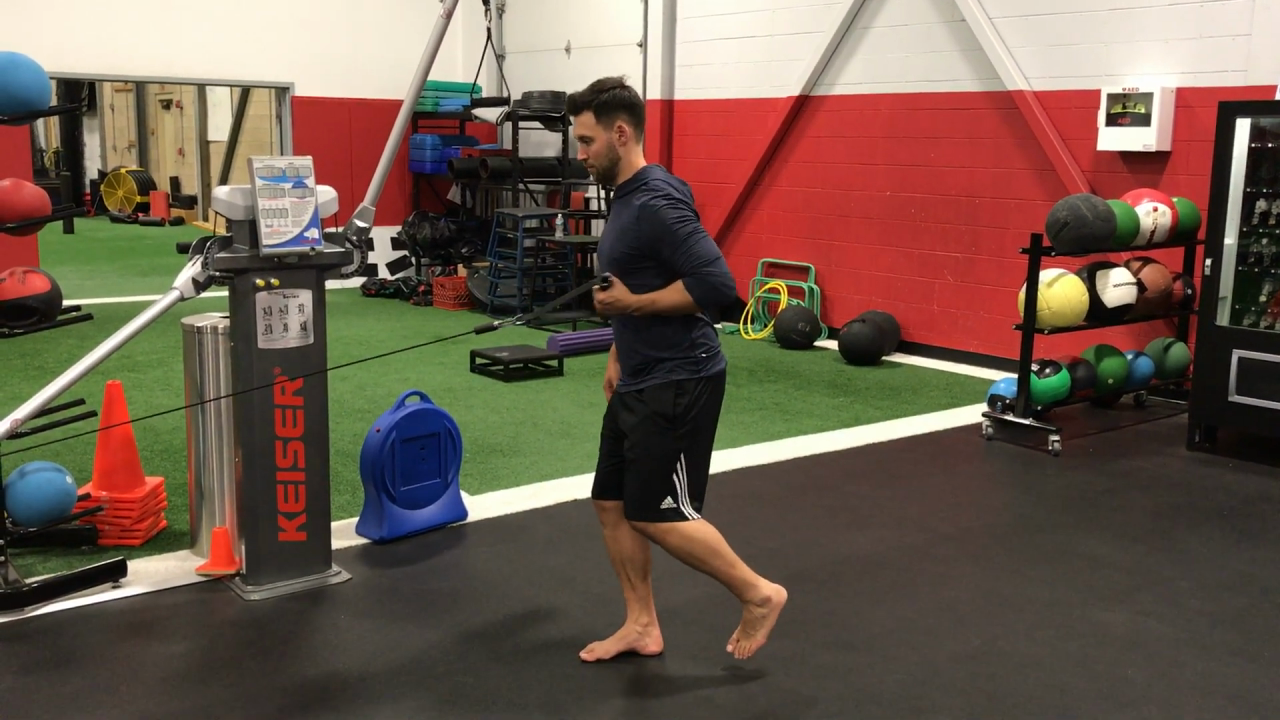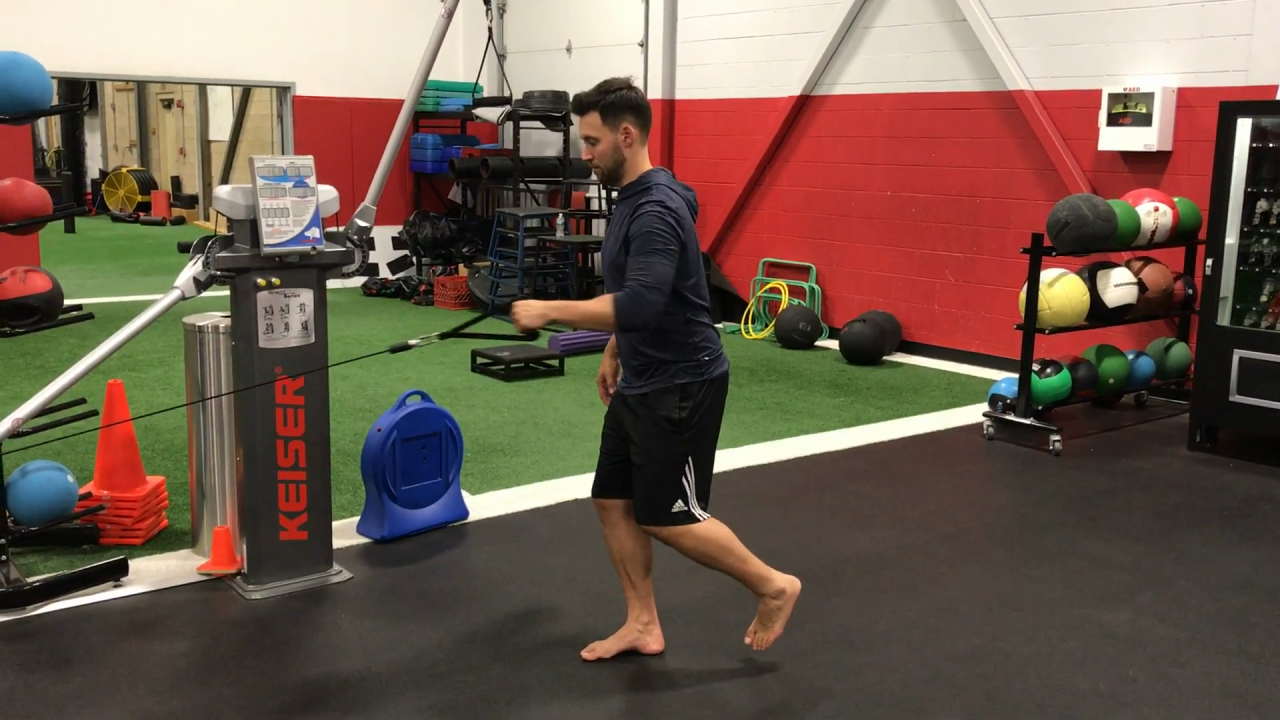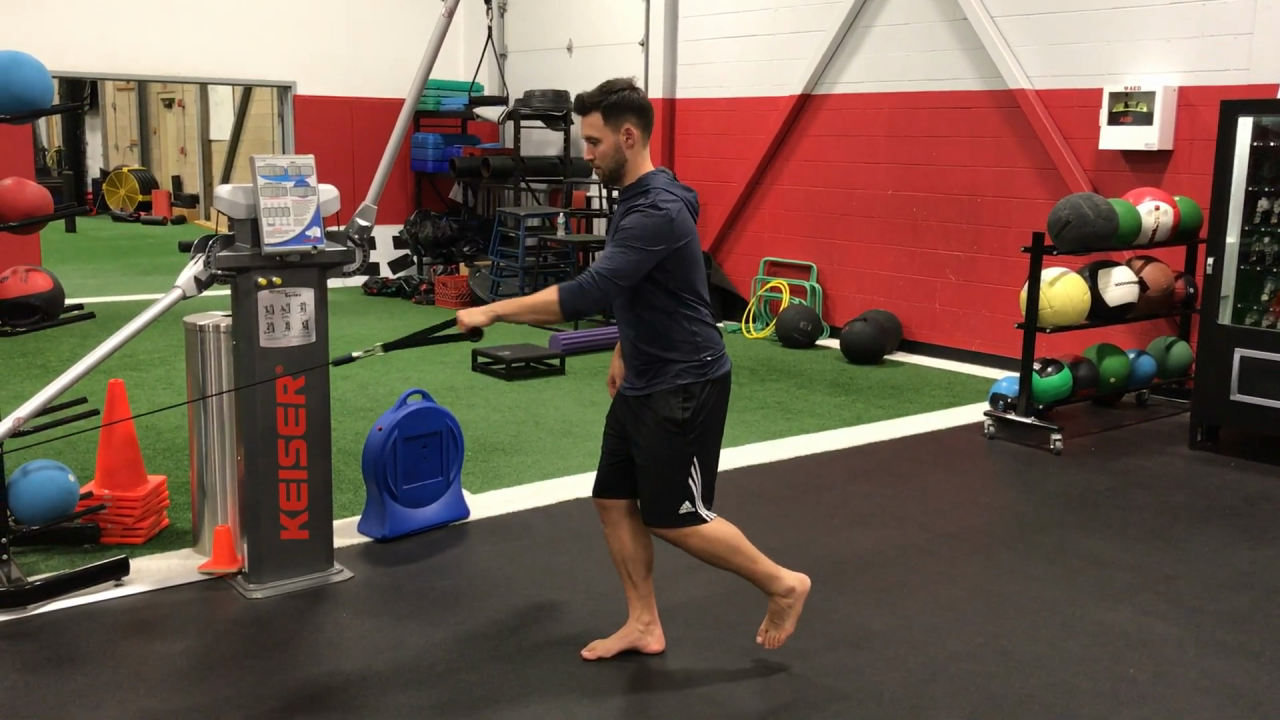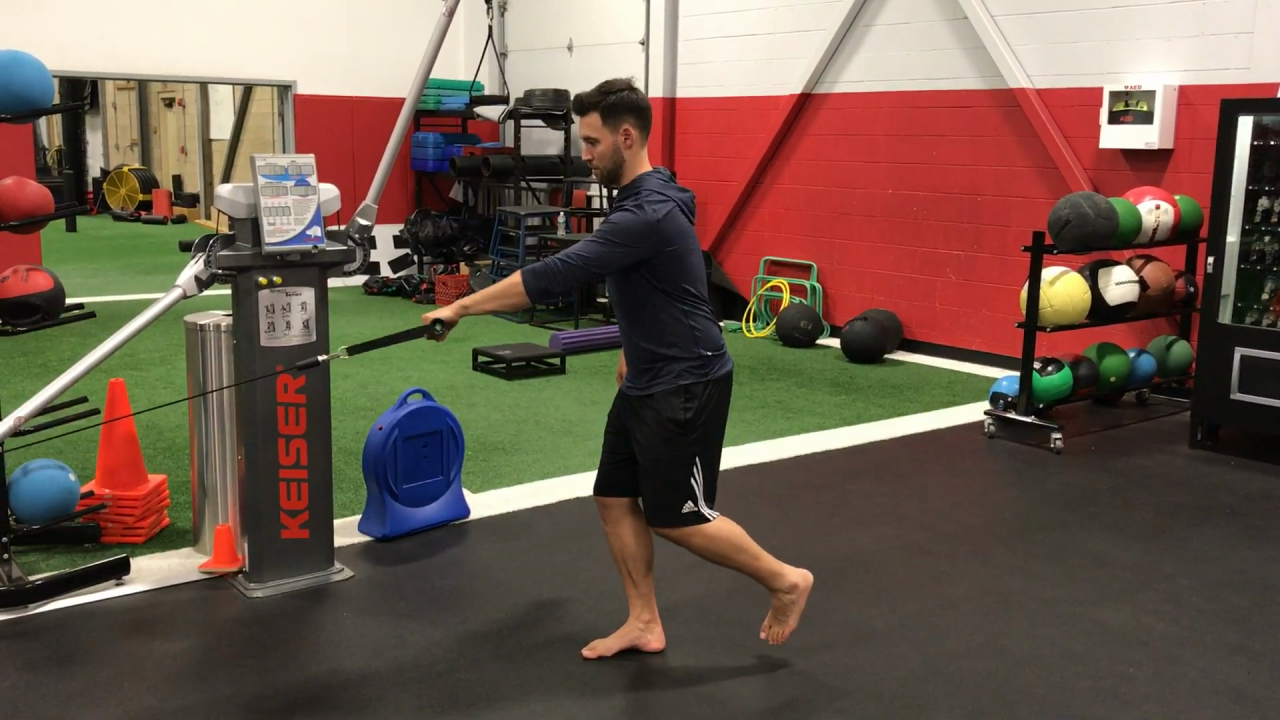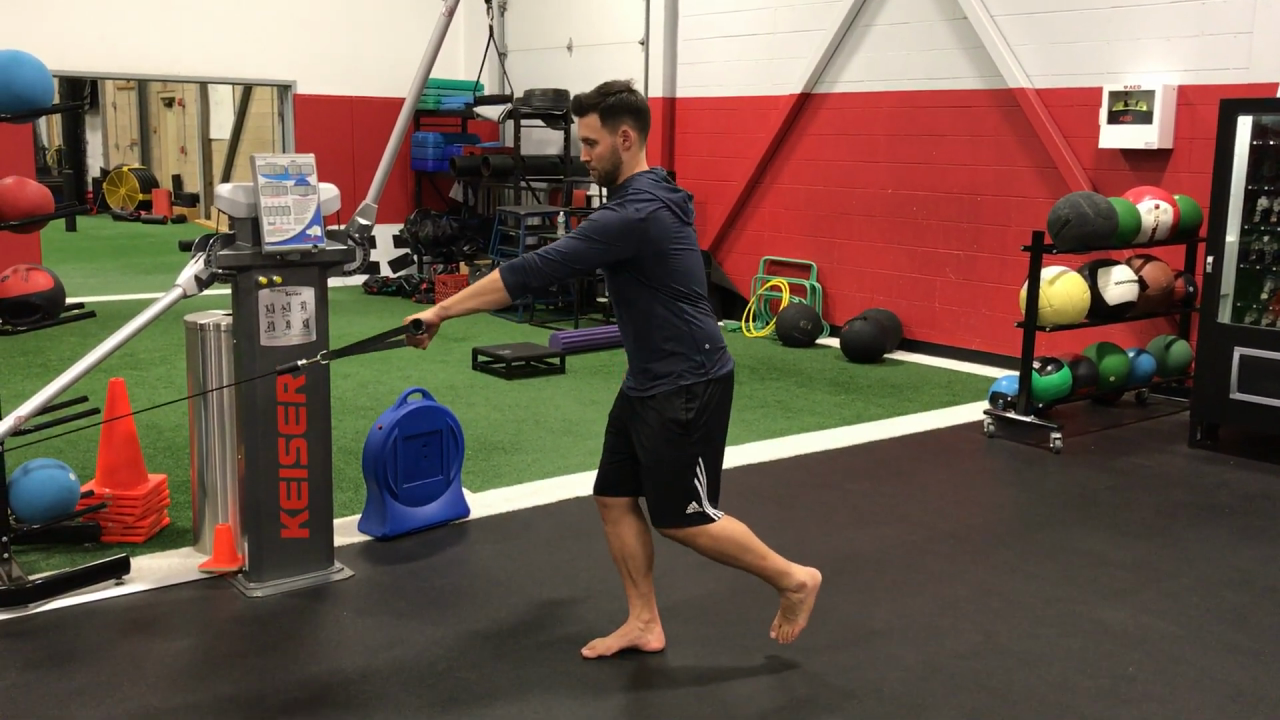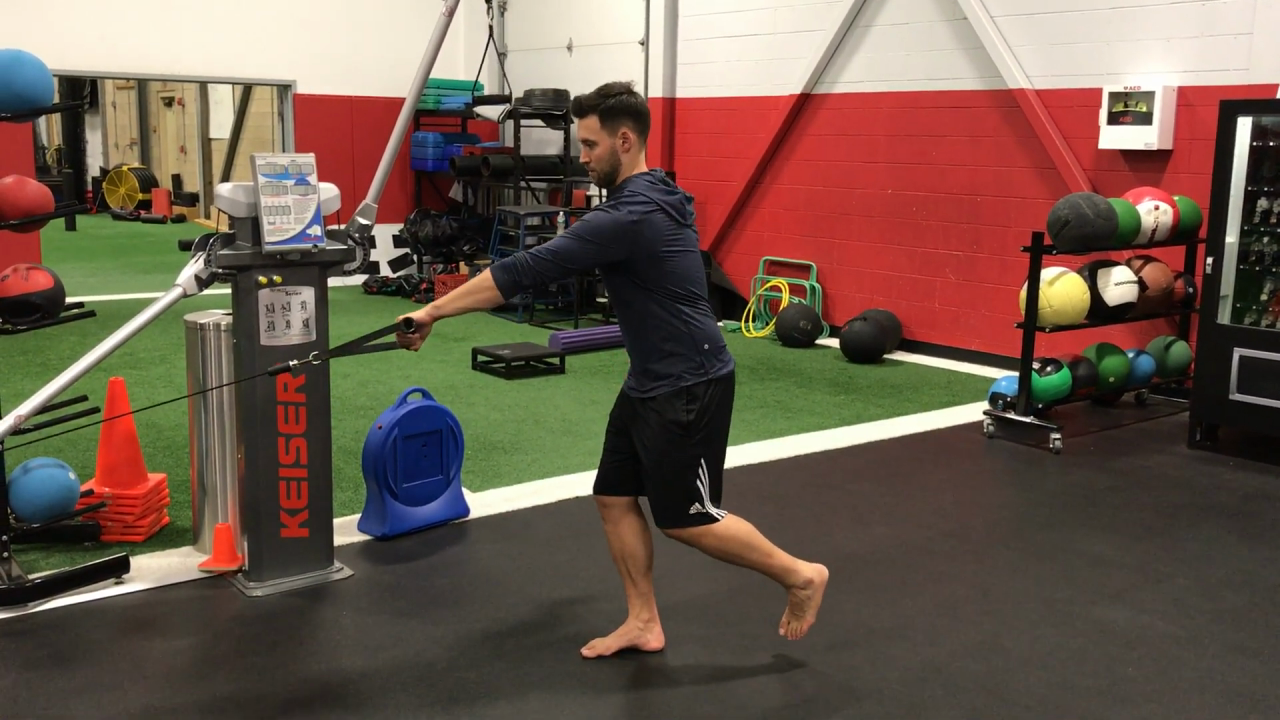
dt=0.3s
person 1, frame 1
left shoulder: (657, 204)
right shoulder: (628, 198)
left elbow: (716, 286)
left wrist: (633, 303)
right wrist: (617, 355)
left hip: (678, 381)
right hip: (641, 379)
left knee: (657, 514)
right knee: (612, 504)
left ankle: (758, 594)
right ankle: (642, 626)
person 1, frame 2
left shoulder: (657, 209)
right shoulder: (632, 200)
left elbow: (640, 306)
left wrist: (549, 311)
right wrist: (614, 353)
left hip: (682, 386)
right hip: (642, 382)
left knee: (669, 517)
right knee: (614, 502)
left ankle: (773, 587)
right ankle: (642, 625)
person 1, frame 3
left shoulder: (655, 211)
right shoulder: (636, 199)
left elbow: (588, 293)
left wrist: (493, 311)
right wrist: (623, 353)
left hip: (684, 385)
right hip: (646, 381)
left knee: (675, 519)
right knee: (614, 502)
left ankle: (782, 585)
right ankle: (644, 625)
person 1, frame 4
left shoulder: (647, 213)
right shoulder: (641, 199)
left elbow: (555, 276)
left wrist: (461, 307)
right wrist: (631, 350)
left hip: (685, 385)
right hip: (649, 380)
left knee: (677, 517)
right knee: (615, 500)
left ankle: (785, 581)
right ankle: (644, 624)
person 1, frame 5
left shoulder: (634, 213)
right shoulder: (647, 197)
left elbow: (538, 270)
left wrist: (442, 311)
left hip: (686, 385)
right hip: (650, 379)
left knee: (683, 518)
right knee: (615, 499)
left ankle: (792, 579)
right ankle: (644, 624)
person 1, frame 6
left shoulder: (629, 216)
right shoulder: (652, 199)
left elbow: (529, 269)
left wrist: (434, 311)
left hip: (688, 386)
right hip: (653, 379)
left knee: (686, 519)
right knee: (615, 499)
left ankle: (800, 576)
right ankle: (644, 624)
